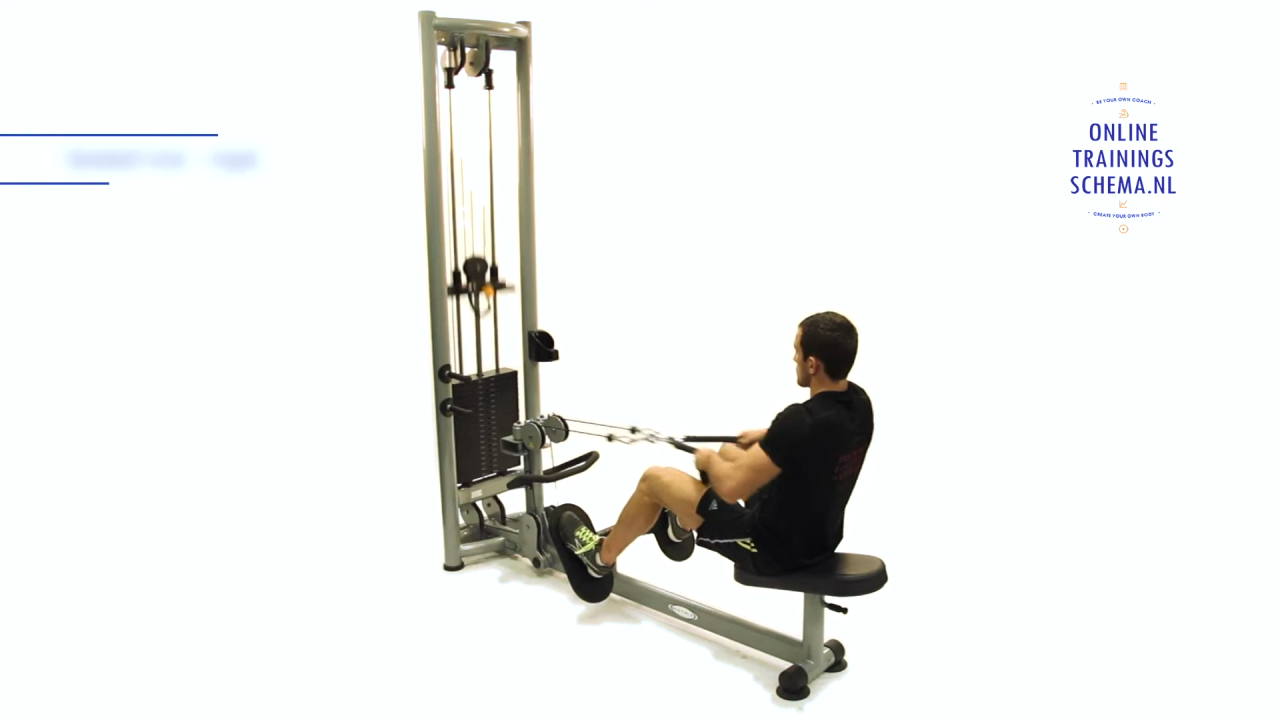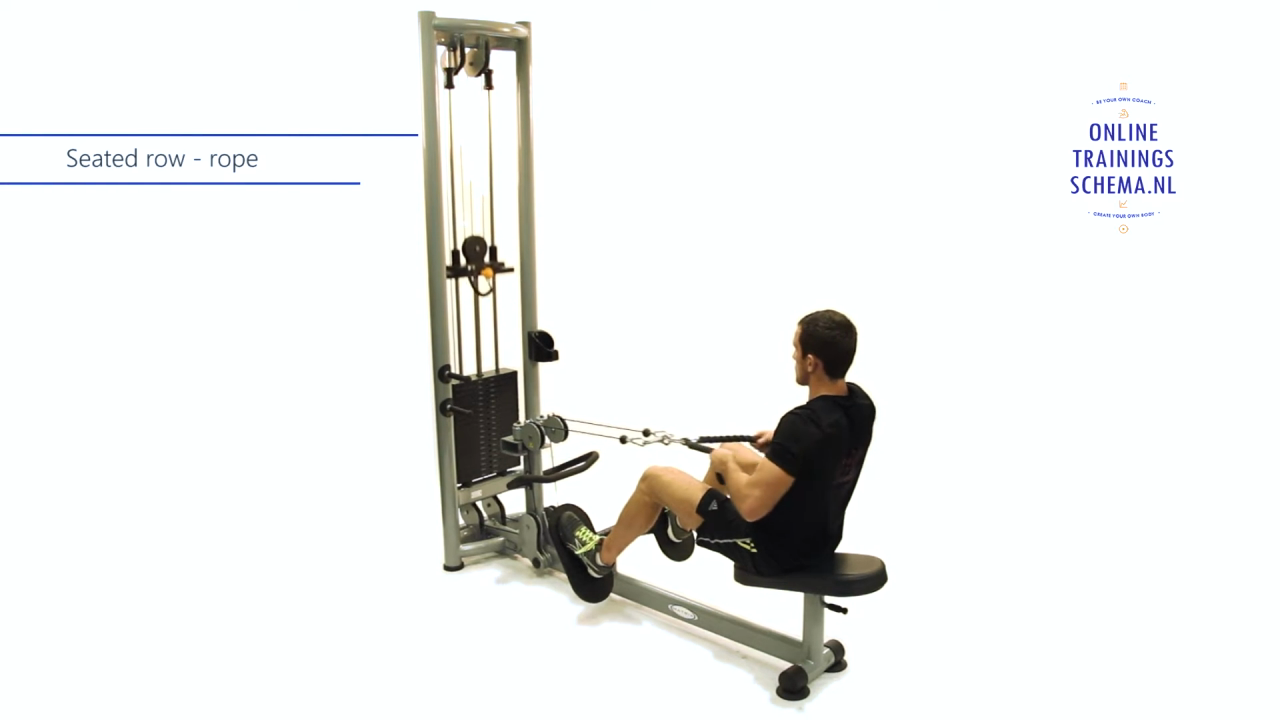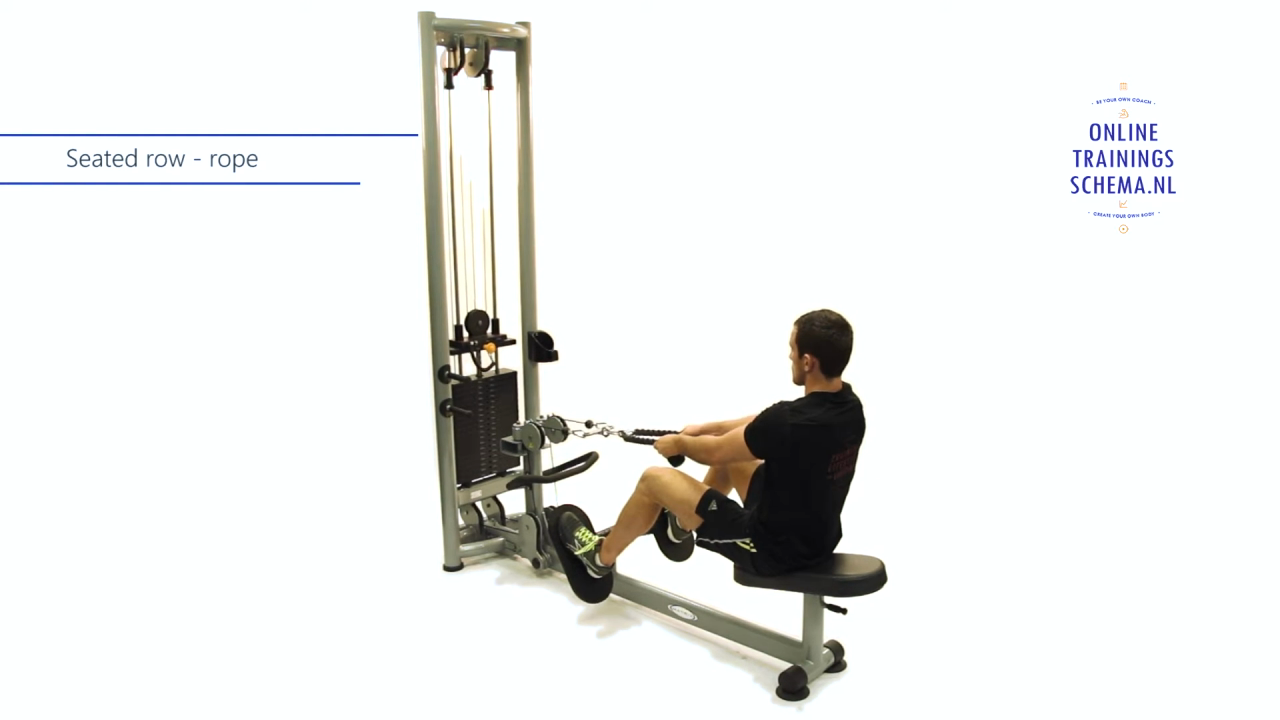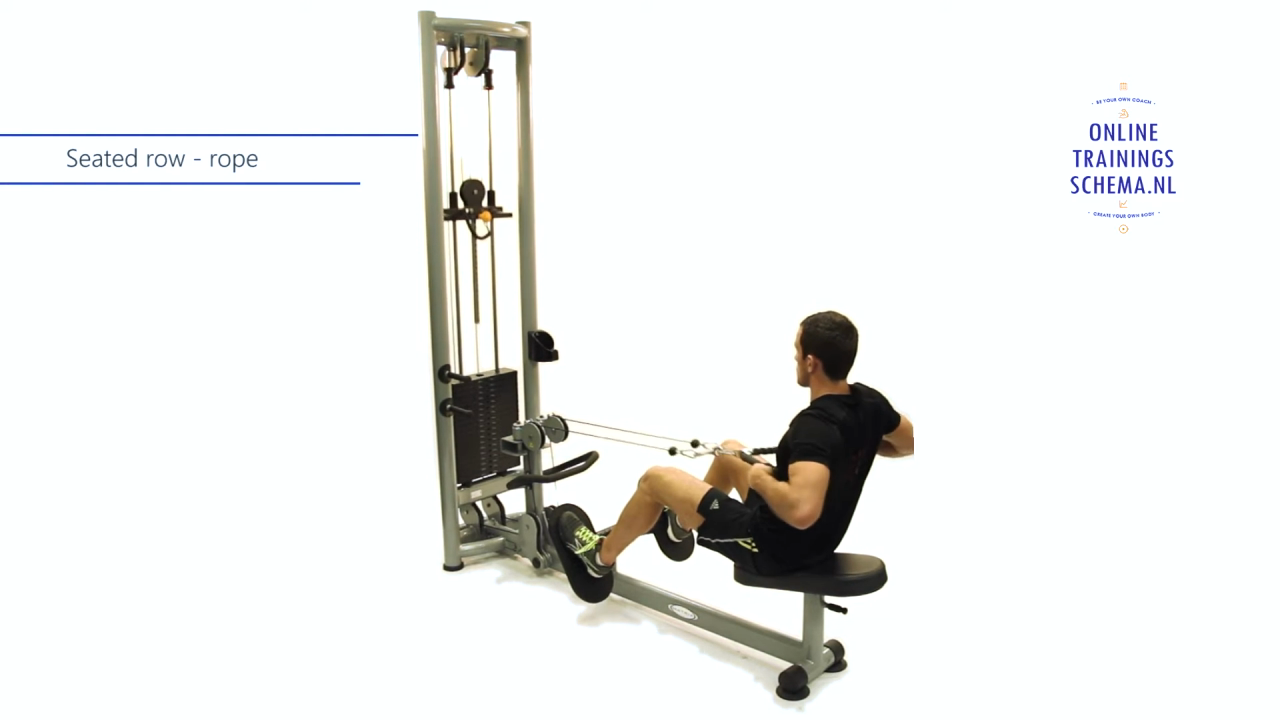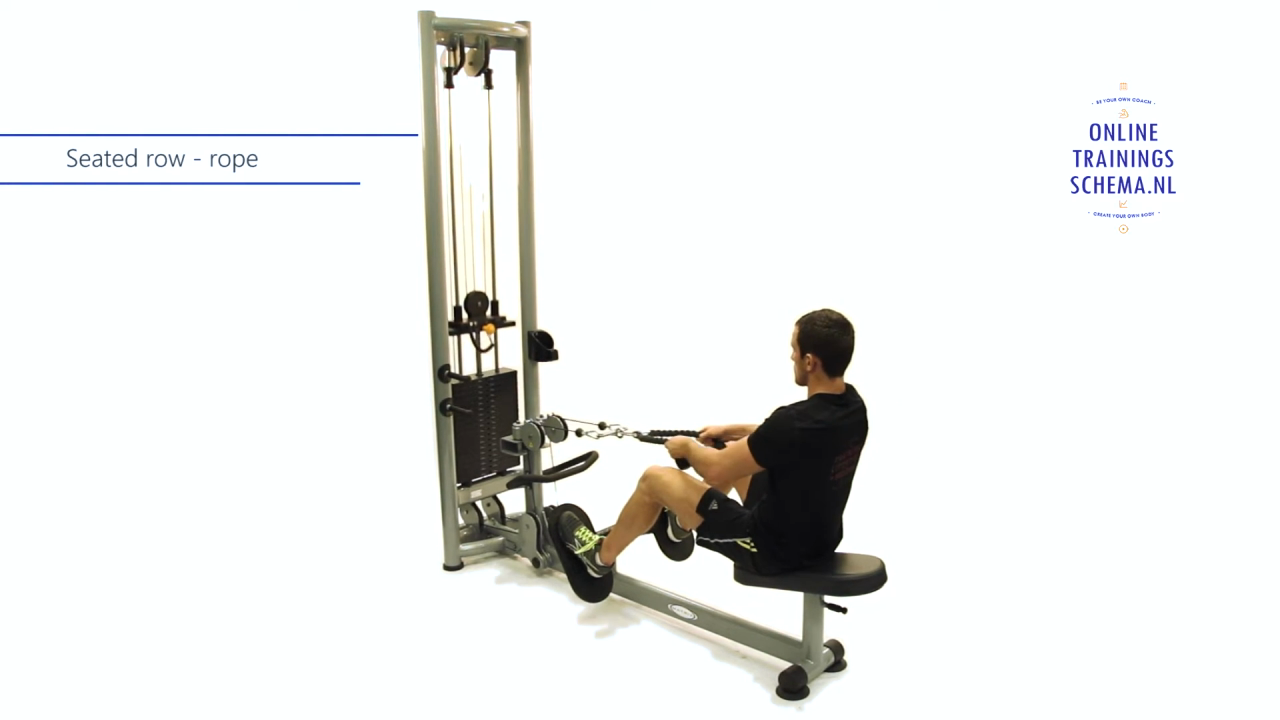
dt=1s
person 1, frame 1
left shoulder: (801, 421)
right shoulder: (857, 402)
left elbow: (730, 488)
left wrist: (707, 462)
right wrist: (768, 436)
left hip: (773, 548)
right hip: (818, 538)
left knee: (654, 479)
right knee: (728, 451)
left ankle: (602, 557)
right ankle: (682, 523)
person 1, frame 2
left shoulder: (803, 424)
right shoulder: (860, 403)
left elbow: (751, 505)
left wrist: (725, 465)
left hip: (773, 549)
right hip: (819, 538)
left knee: (654, 478)
right knee: (732, 451)
left ankle: (602, 556)
right ankle: (682, 521)
person 1, frame 3
left shoulder: (791, 419)
right shoulder: (848, 402)
left elbow: (714, 452)
left wrist: (680, 443)
right wrist: (704, 428)
left hip: (772, 548)
right hip: (816, 538)
left knee: (654, 479)
right knee: (732, 454)
left ankle: (601, 557)
right ankle: (683, 521)
person 1, frame 4
left shoulder: (815, 425)
right shoulder: (870, 402)
left elbow: (802, 510)
right elbow: (908, 444)
left wrist: (761, 479)
left hip: (774, 547)
right hip: (821, 538)
left knee: (655, 479)
right knee: (729, 450)
left ankle: (603, 555)
right ankle: (683, 521)
person 1, frame 5
left shoulder: (797, 421)
right shoulder: (852, 404)
left elbow: (717, 469)
left wrist: (687, 446)
right wrist: (730, 430)
left hip: (773, 547)
right hip: (819, 538)
left knee: (654, 479)
right knee: (735, 452)
left ankle: (601, 555)
right ankle: (681, 522)
